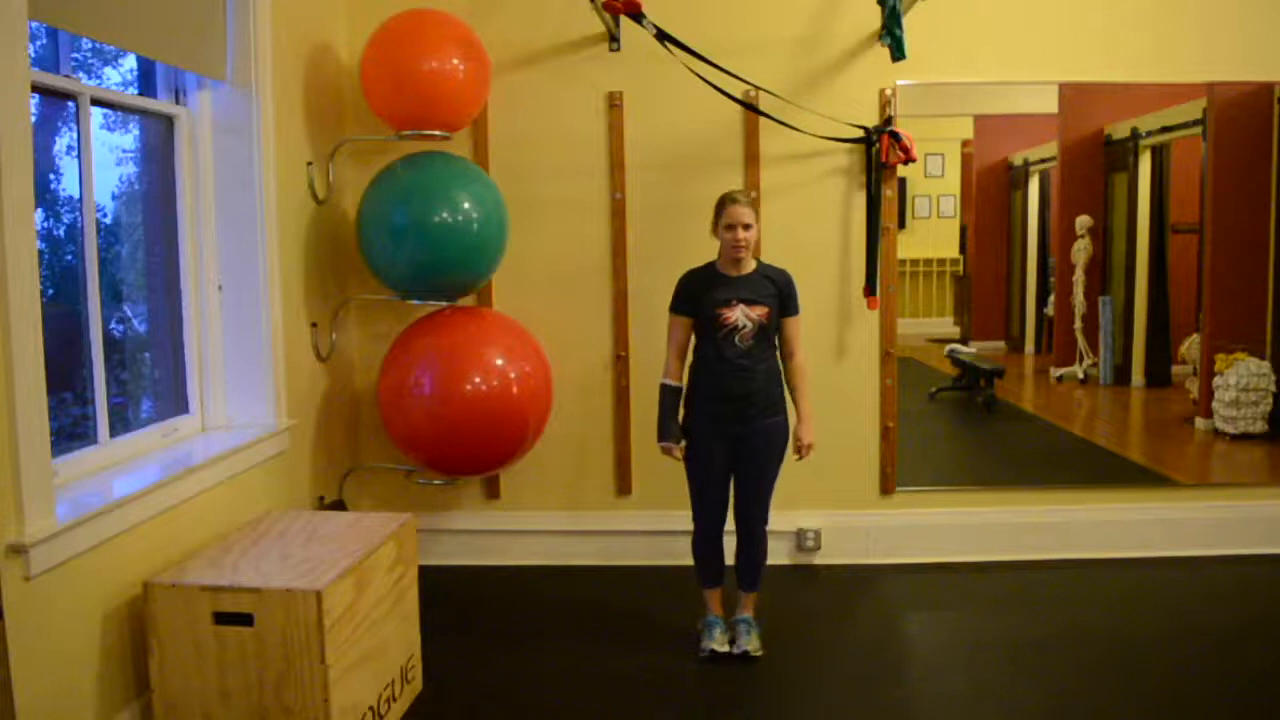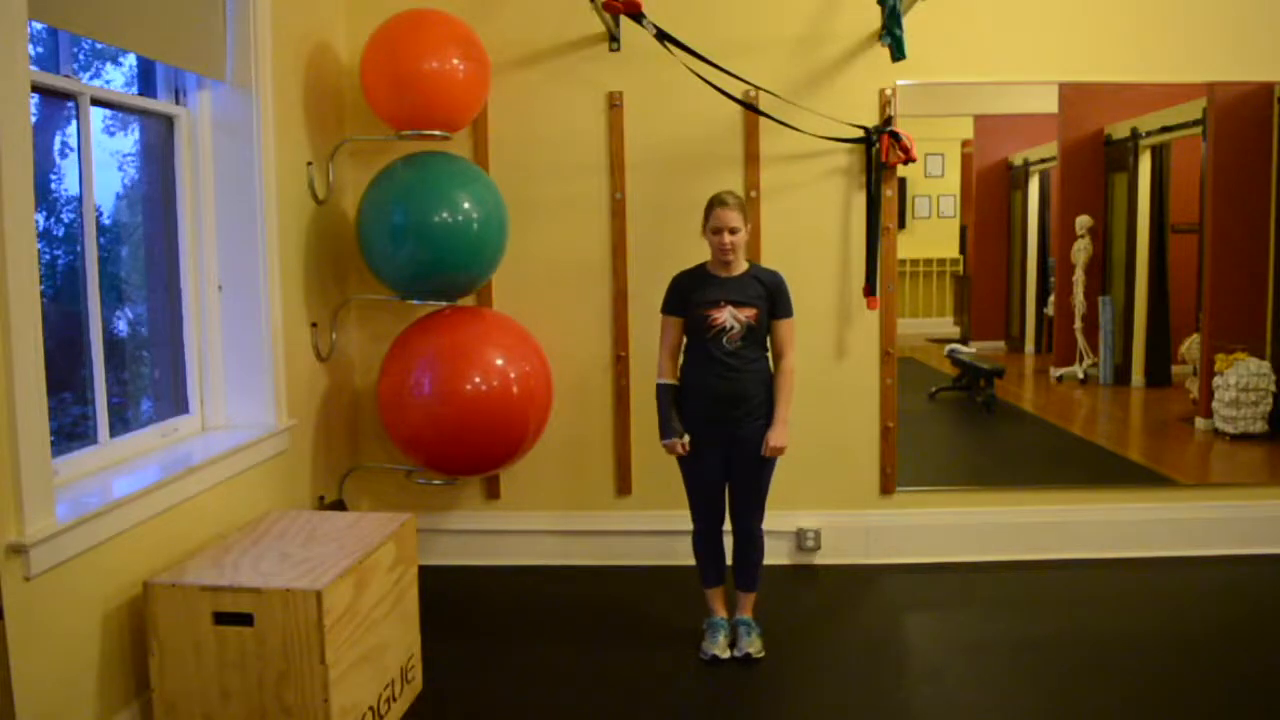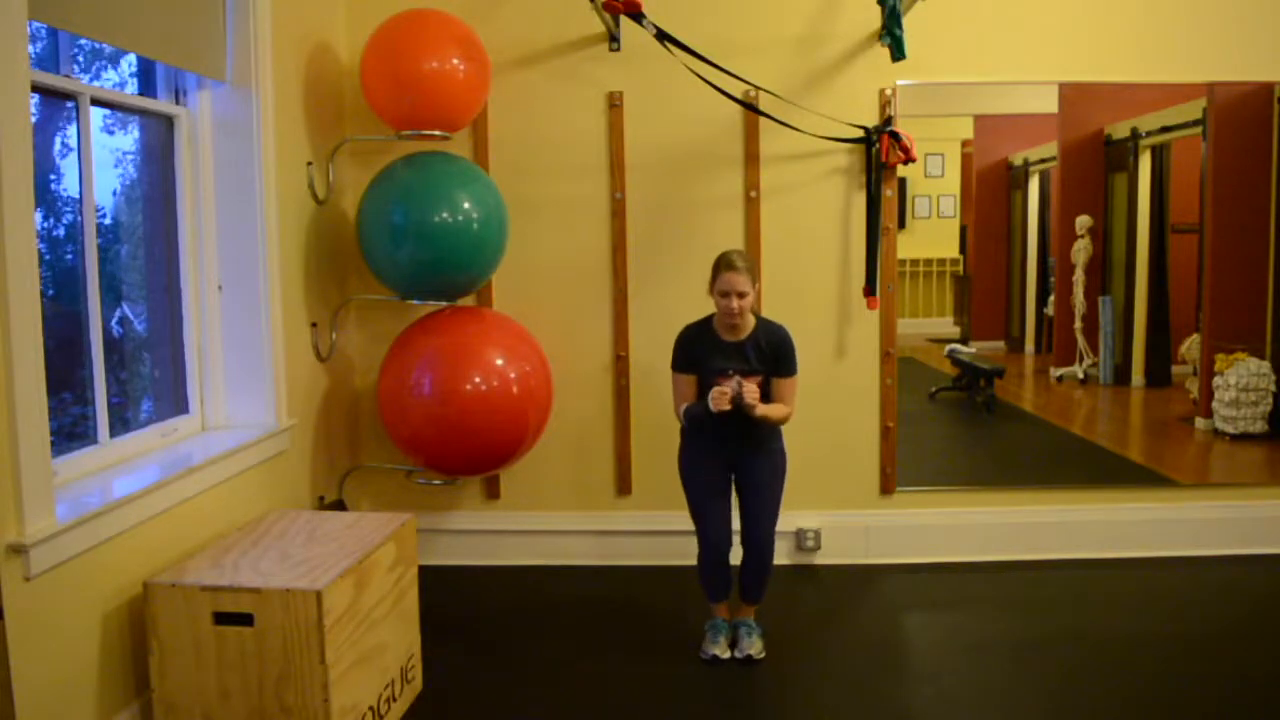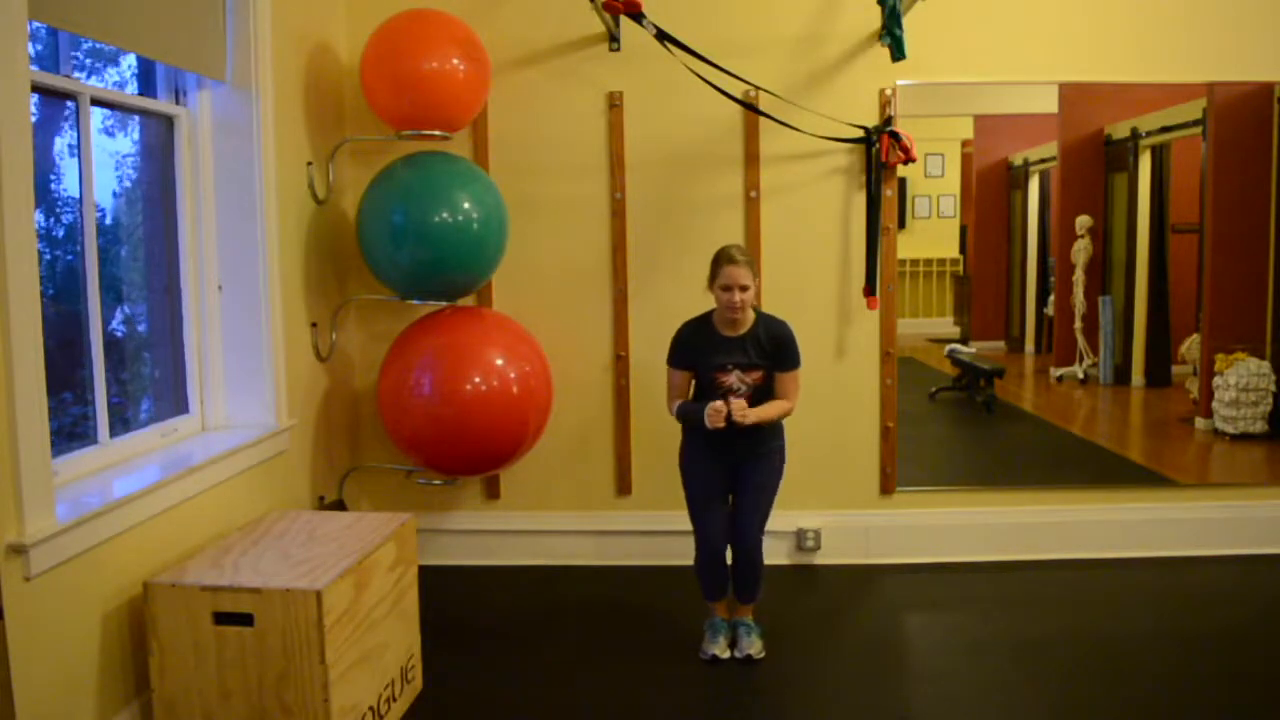
dt=0.7s
person 1, frame 1
left shoulder: (778, 282)
right shoulder: (694, 283)
left elbow: (792, 354)
right elbow: (675, 357)
left wrist: (804, 418)
right wrist: (667, 424)
left hip: (763, 420)
right hip: (707, 421)
left knee: (752, 522)
right knee: (708, 521)
left ankle: (746, 616)
right ankle: (713, 617)
person 1, frame 2
left shoulder: (769, 284)
right shoulder: (685, 285)
left elbow: (784, 358)
right elbow: (668, 359)
left wrist: (780, 424)
right wrist: (669, 423)
left hip: (753, 423)
right hip: (700, 424)
left knee: (748, 522)
right knee: (707, 521)
left ankle: (746, 617)
right ankle: (716, 617)
person 1, frame 3
left shoulder: (776, 338)
right shoulder: (691, 339)
left elbow: (785, 409)
right elbow: (683, 410)
left wrist: (756, 407)
right wrist: (707, 407)
left hip: (760, 448)
right hip: (704, 449)
left knee: (760, 541)
right knee: (714, 541)
left ankle: (747, 619)
right ankle: (718, 620)
person 1, frame 4
left shoulder: (777, 333)
right shoulder: (690, 336)
left elbow: (787, 401)
right elbow: (675, 400)
left wrist: (749, 415)
right wrist: (701, 415)
left hip: (760, 446)
right hip: (705, 448)
left knee: (747, 538)
right knee: (710, 540)
left ankle: (744, 618)
right ankle: (717, 619)
